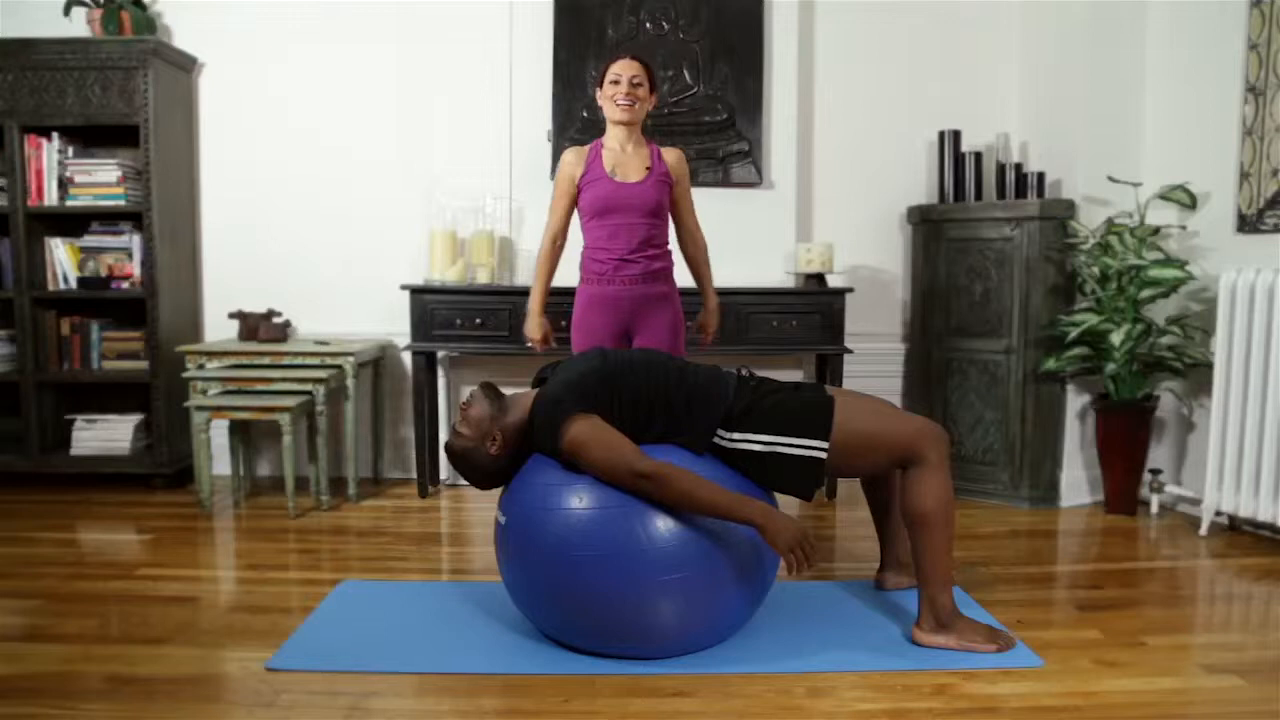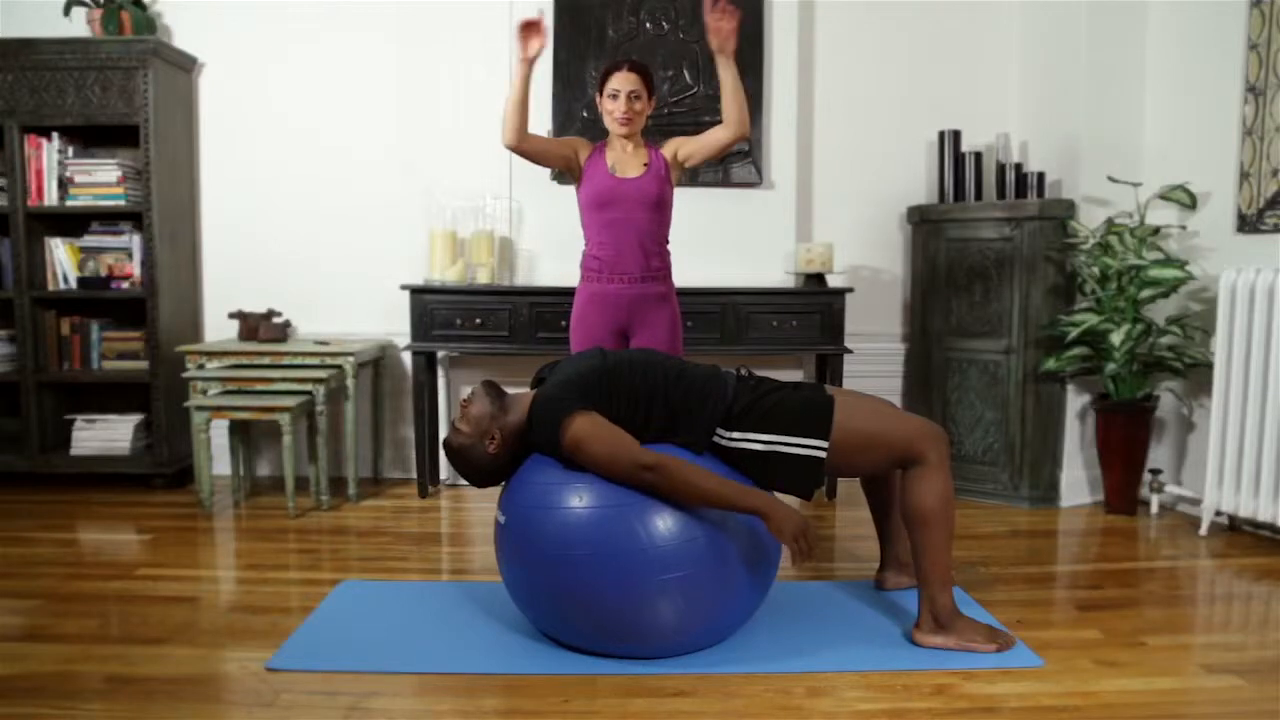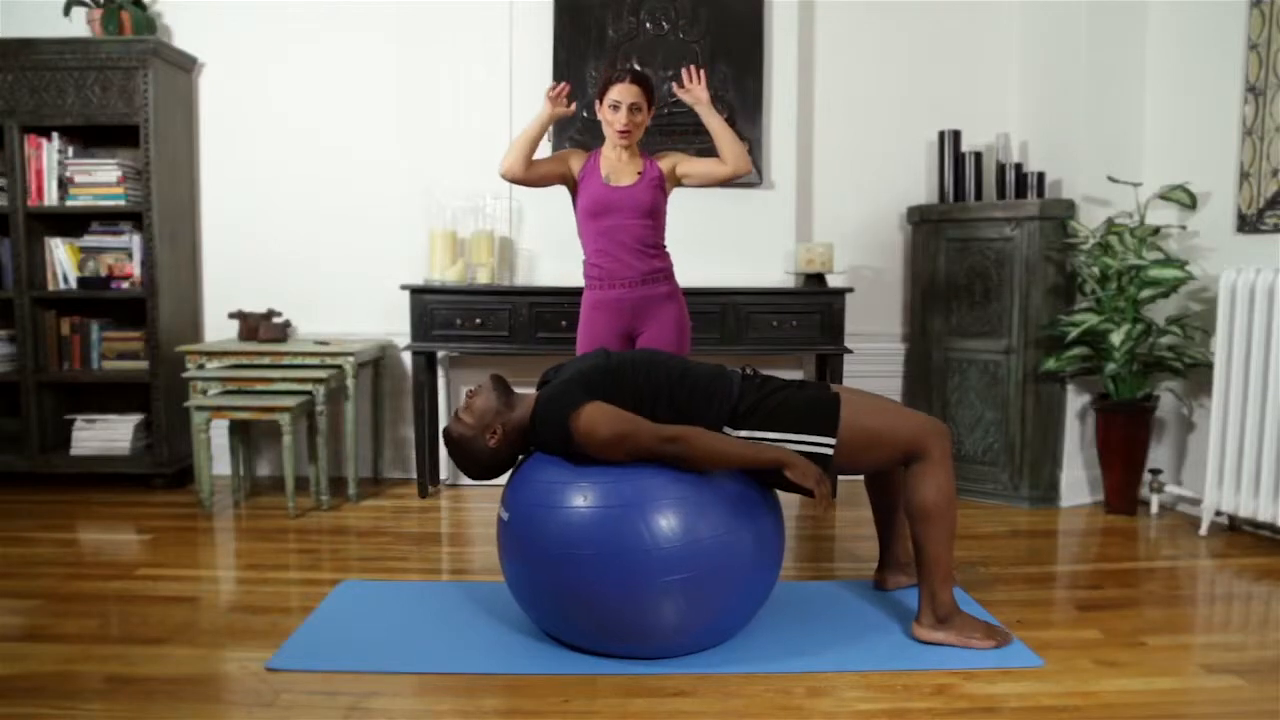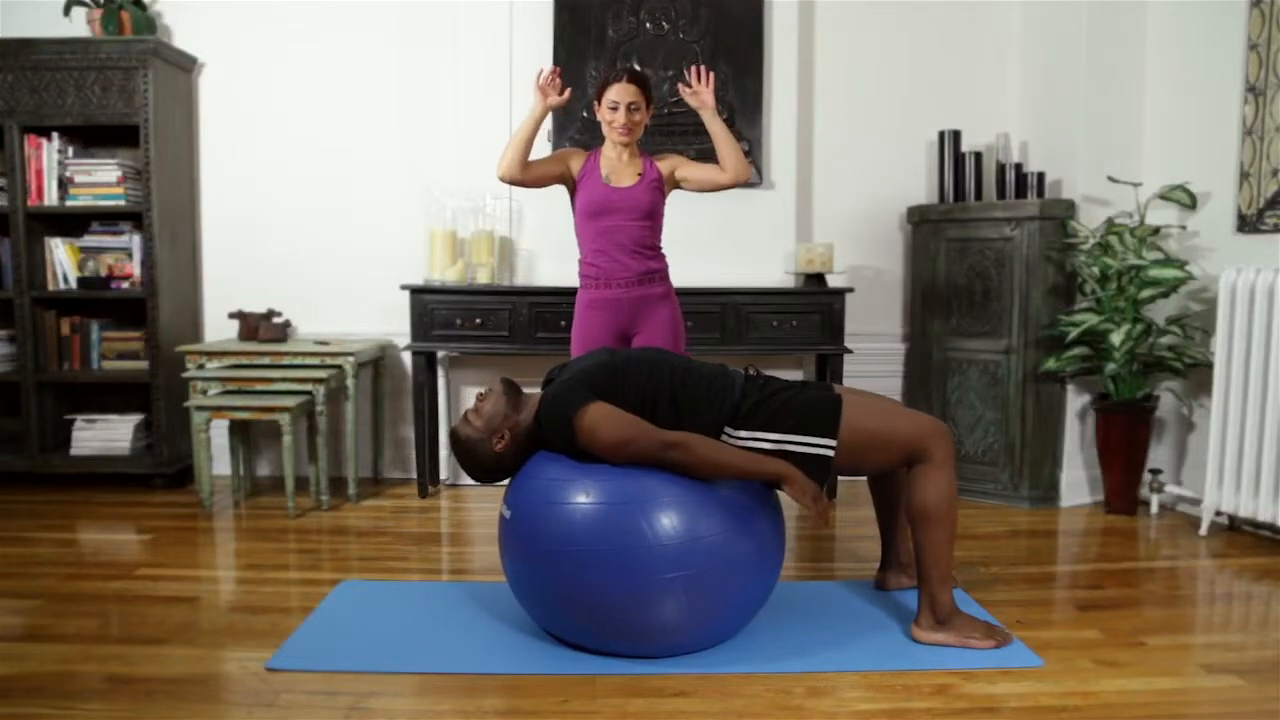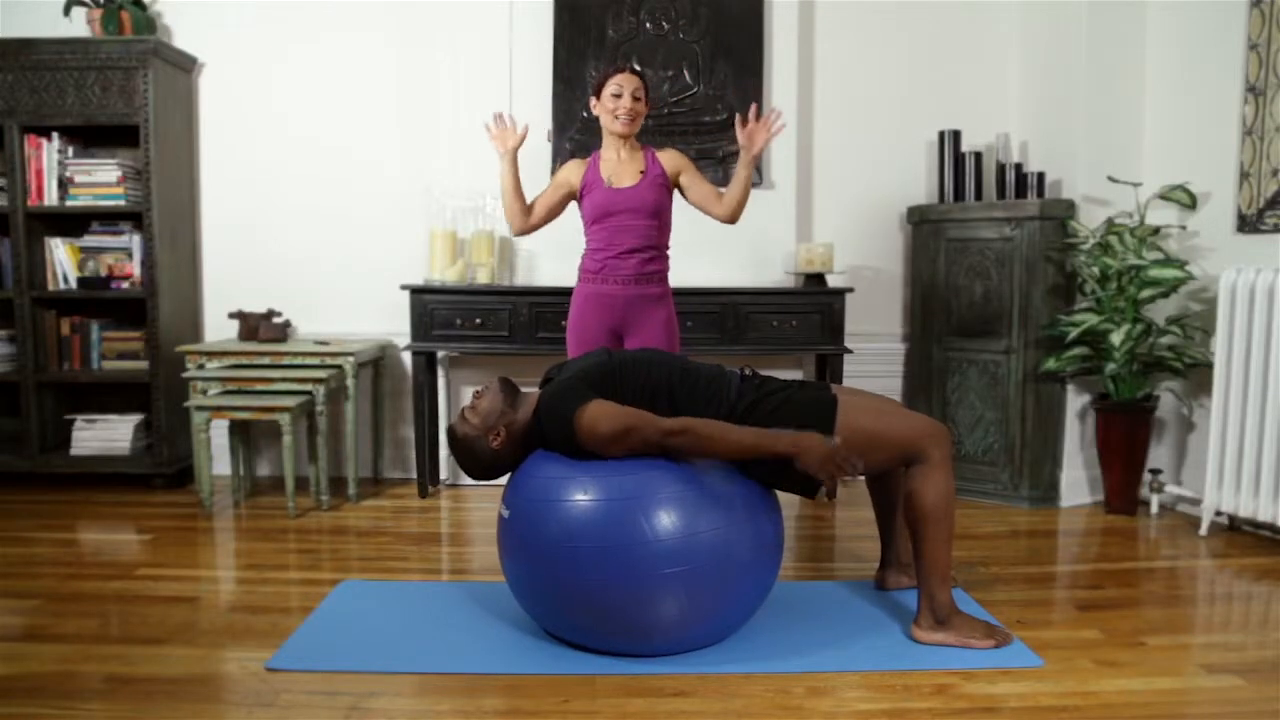
dt=0.5s
person 1, frame 1
left shoulder: (547, 387)
right shoulder: (556, 426)
right elbow: (648, 474)
right wrist: (762, 517)
left hip: (735, 393)
right hip: (740, 423)
left knee: (890, 430)
right knee: (926, 441)
left ankle: (898, 564)
right ankle: (939, 617)
person 1, frame 2
left shoulder: (546, 386)
right shoulder: (554, 425)
right elbow: (651, 467)
right wrist: (766, 505)
left hip: (734, 390)
right hip: (737, 422)
left knee: (888, 426)
right knee: (925, 441)
left ankle: (897, 563)
right ankle: (939, 617)
person 1, frame 3
left shoulder: (551, 388)
right shoulder: (562, 420)
right elbow: (669, 441)
right wrist: (781, 457)
left hip: (740, 392)
right hip: (748, 419)
left knee: (894, 427)
right knee: (929, 437)
left ankle: (897, 564)
right ankle: (939, 613)
person 1, frame 4
left shoulder: (556, 390)
right shoulder: (563, 418)
right elbow: (671, 445)
right wrist: (782, 471)
left hip: (742, 391)
right hip: (747, 421)
left knee: (895, 432)
right knee: (931, 440)
left ankle: (899, 564)
right ankle: (938, 613)
person 1, frame 5
left shoulder: (554, 390)
right shoulder: (564, 419)
right elbow: (672, 432)
right wrist: (793, 443)
left hip: (738, 391)
right hip: (750, 414)
left knee: (889, 433)
right knee: (929, 439)
left ankle: (899, 564)
right ankle: (938, 615)
person 2, frame 1
left shoulder: (672, 161)
right shoulder: (576, 161)
left elbow: (690, 234)
right elbow: (554, 237)
left wrist: (709, 300)
right wrist: (536, 309)
left hip: (657, 301)
right hip: (597, 302)
person 2, frame 2
left shoulder: (669, 156)
right shoulder: (581, 155)
left elbow: (735, 130)
right elbow: (514, 140)
left wrist: (723, 56)
right wrist: (526, 64)
left hip: (655, 300)
right hip: (596, 299)
person 2, frame 3
left shoulder: (664, 166)
right shoulder: (576, 165)
left elbow: (737, 165)
right elbow: (512, 170)
left wrist: (703, 108)
right wrist: (547, 115)
left hip: (660, 304)
right hip: (602, 306)
person 2, frame 4
left shoulder: (664, 168)
right shoulder: (575, 163)
left elbow: (736, 174)
right elbow: (509, 172)
left wrist: (708, 112)
right wrist: (540, 109)
left hip: (655, 305)
right hip: (596, 306)
person 2, frame 5
left shoulder: (668, 163)
right shoulder: (577, 171)
left elbow: (727, 211)
right elbow: (521, 222)
left wrist: (746, 157)
right wrist: (509, 159)
left hip: (652, 304)
right hip: (593, 303)
